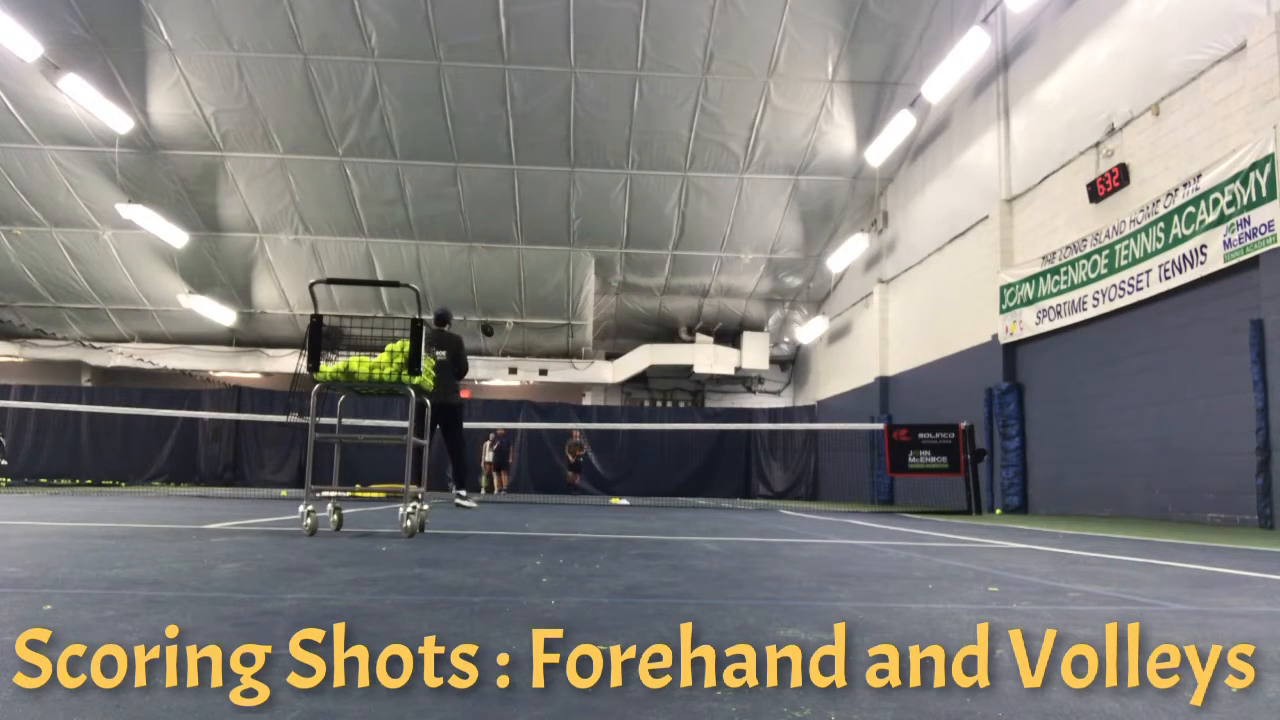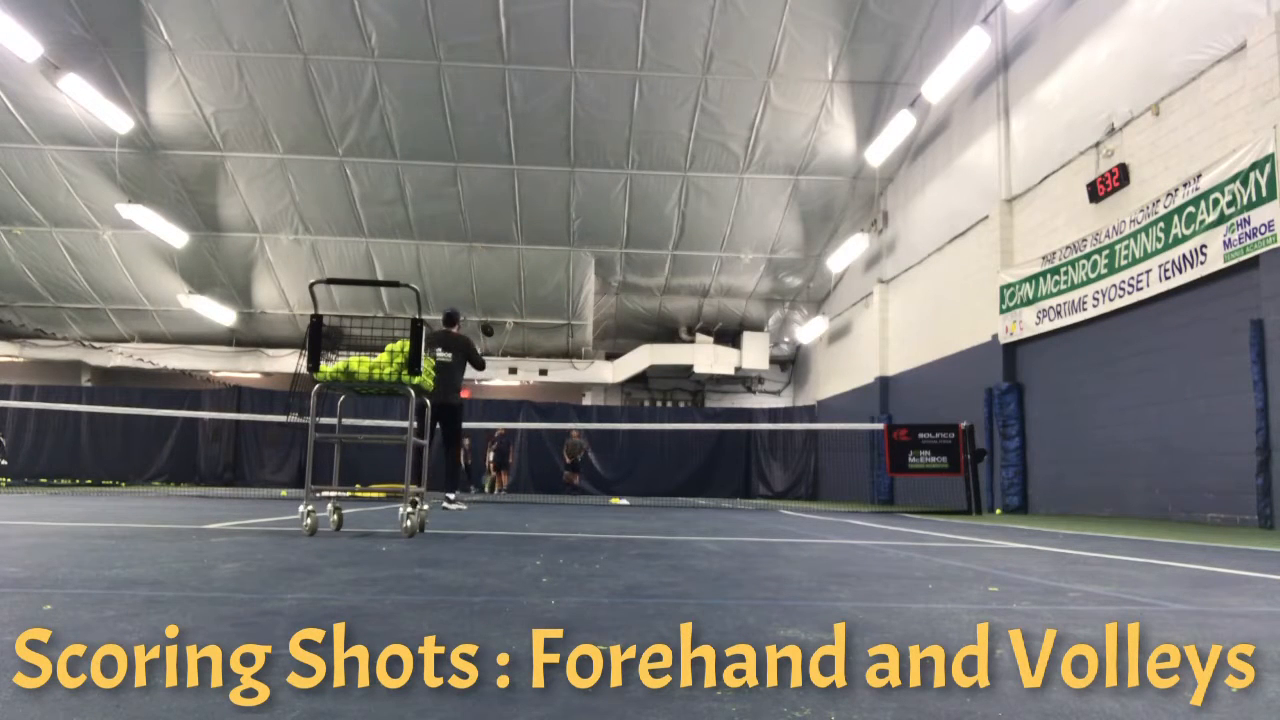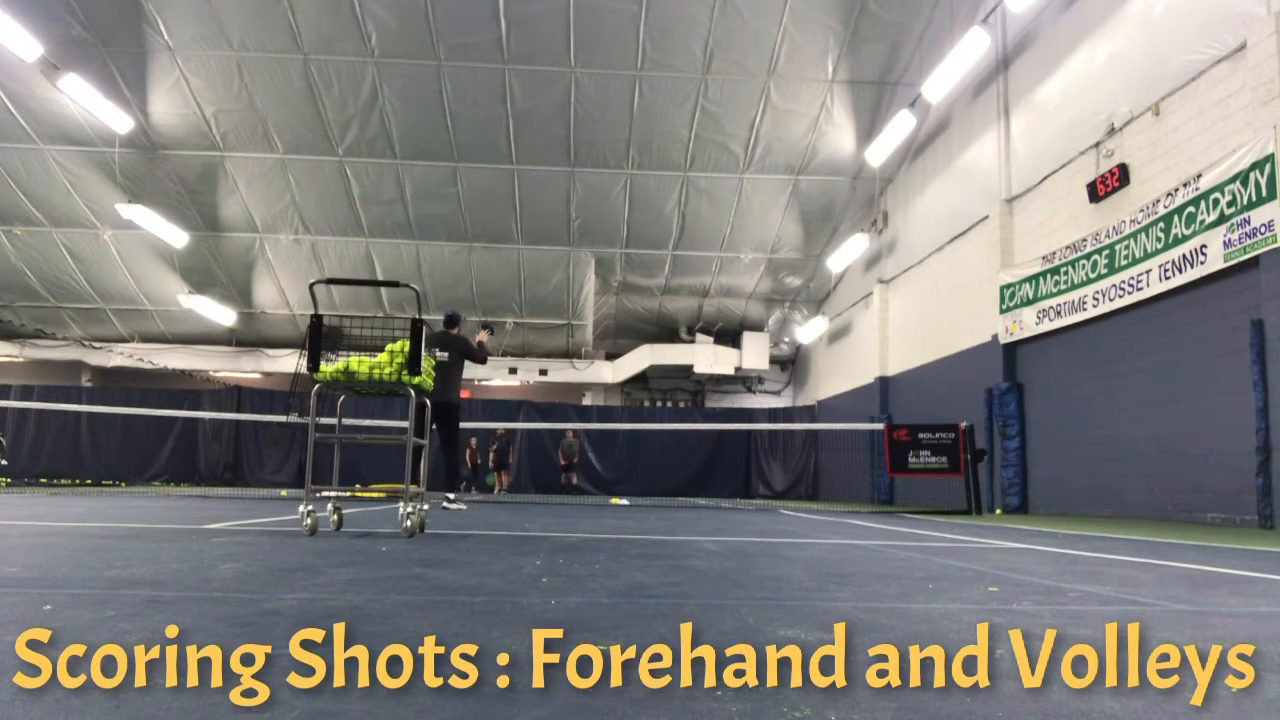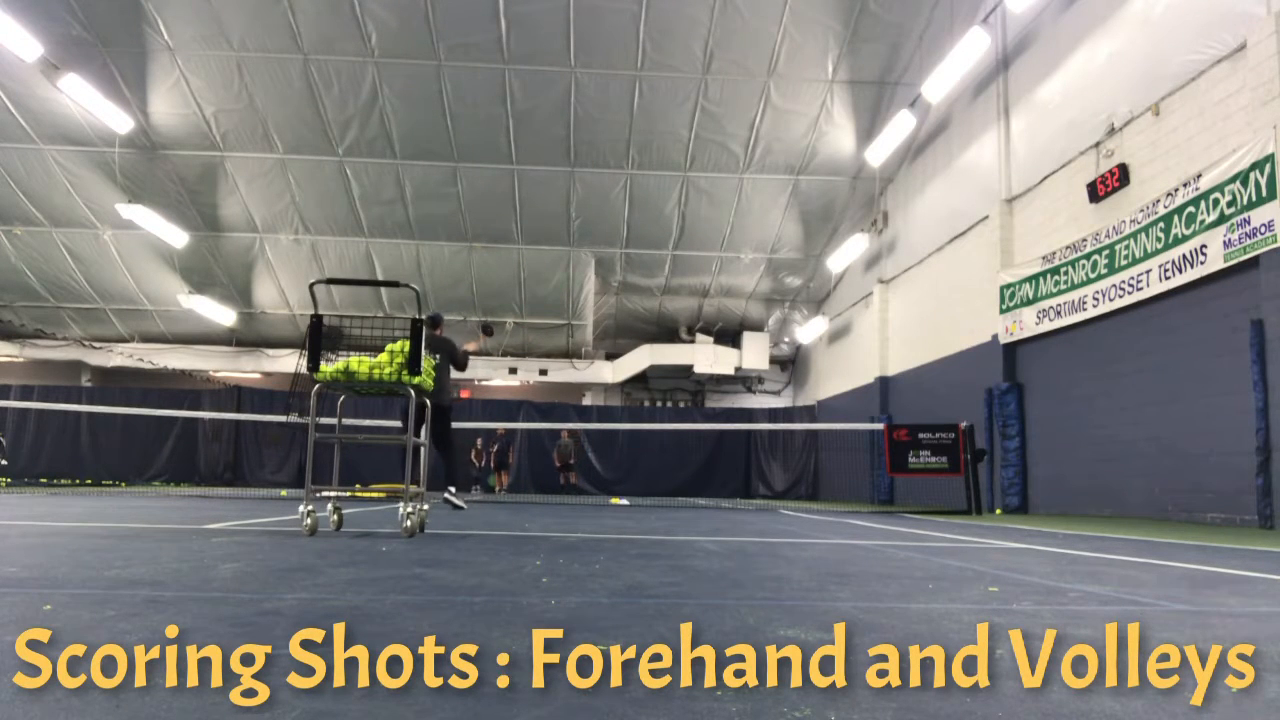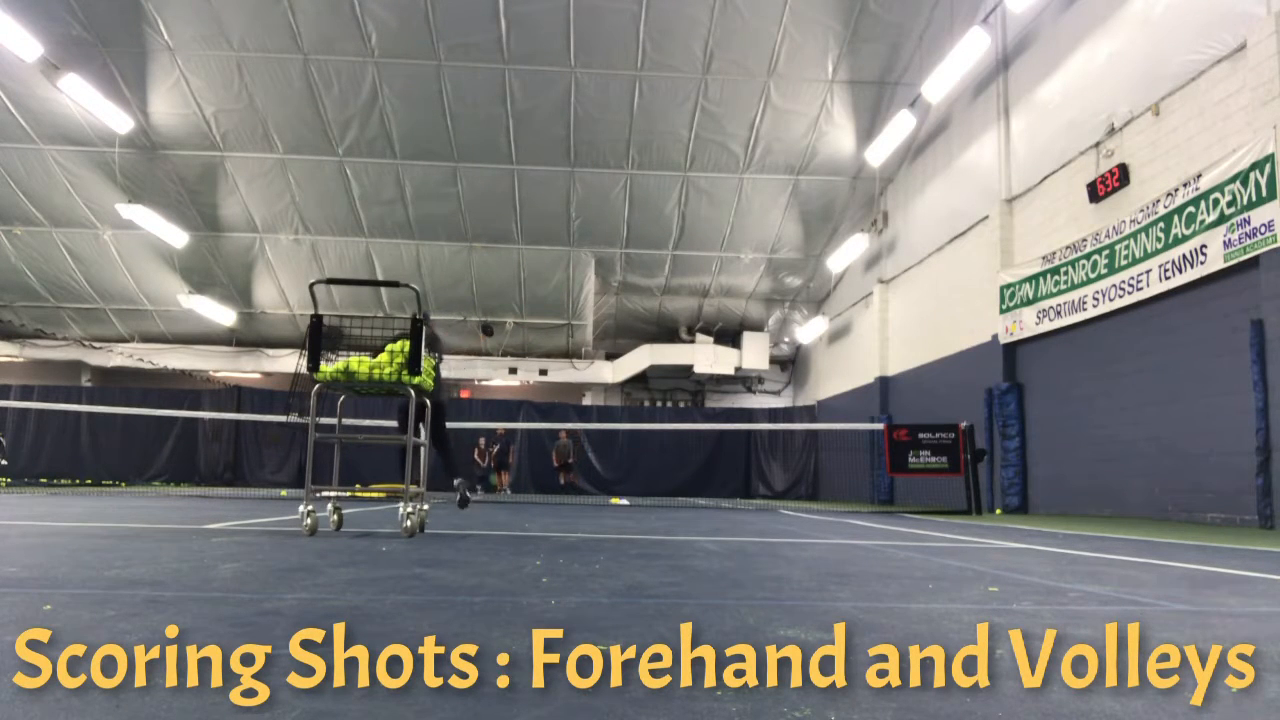
dt=0.3s
person 1, frame 1
right shoulder: (455, 340)
right elbow: (463, 368)
left hip: (425, 400)
right hip: (450, 401)
right knee: (456, 448)
right ankle: (461, 492)
person 1, frame 2
left shoulder: (427, 339)
right shoulder: (463, 342)
right elbow: (480, 365)
right wrist: (476, 354)
left hip: (427, 400)
right hip: (450, 402)
right knee: (452, 449)
right ankle: (450, 496)
person 1, frame 3
left shoulder: (428, 340)
right shoulder: (460, 342)
right elbow: (481, 359)
right wrist: (481, 342)
right hip: (447, 401)
left knee: (416, 446)
right knee: (450, 448)
right ankle: (450, 495)
person 1, frame 4
right shoulder: (446, 344)
right elbow: (461, 366)
right wrist: (466, 352)
left hip: (414, 402)
right hip: (440, 402)
right knee: (446, 448)
right ankle: (451, 489)
person 1, frame 5
left shoulder: (405, 340)
right shoulder: (435, 340)
left hip: (411, 400)
right hip: (435, 400)
left knee: (406, 447)
right knee: (443, 444)
right ankle: (457, 480)
